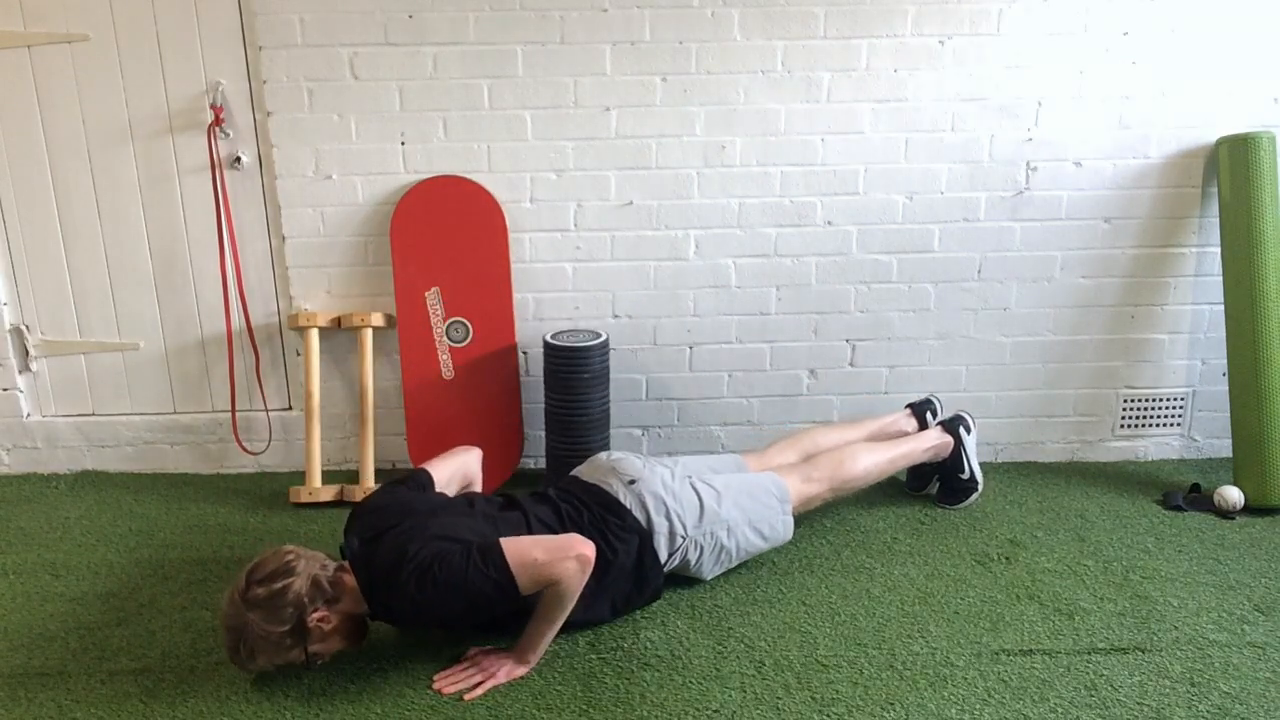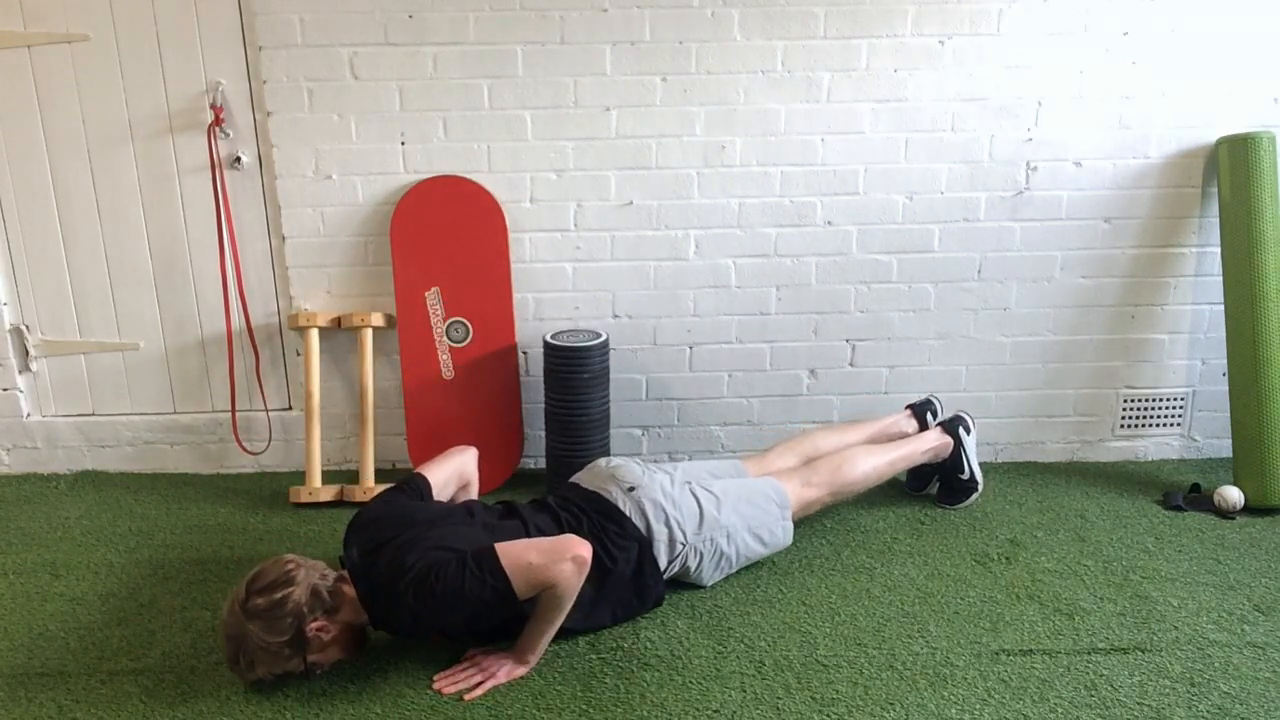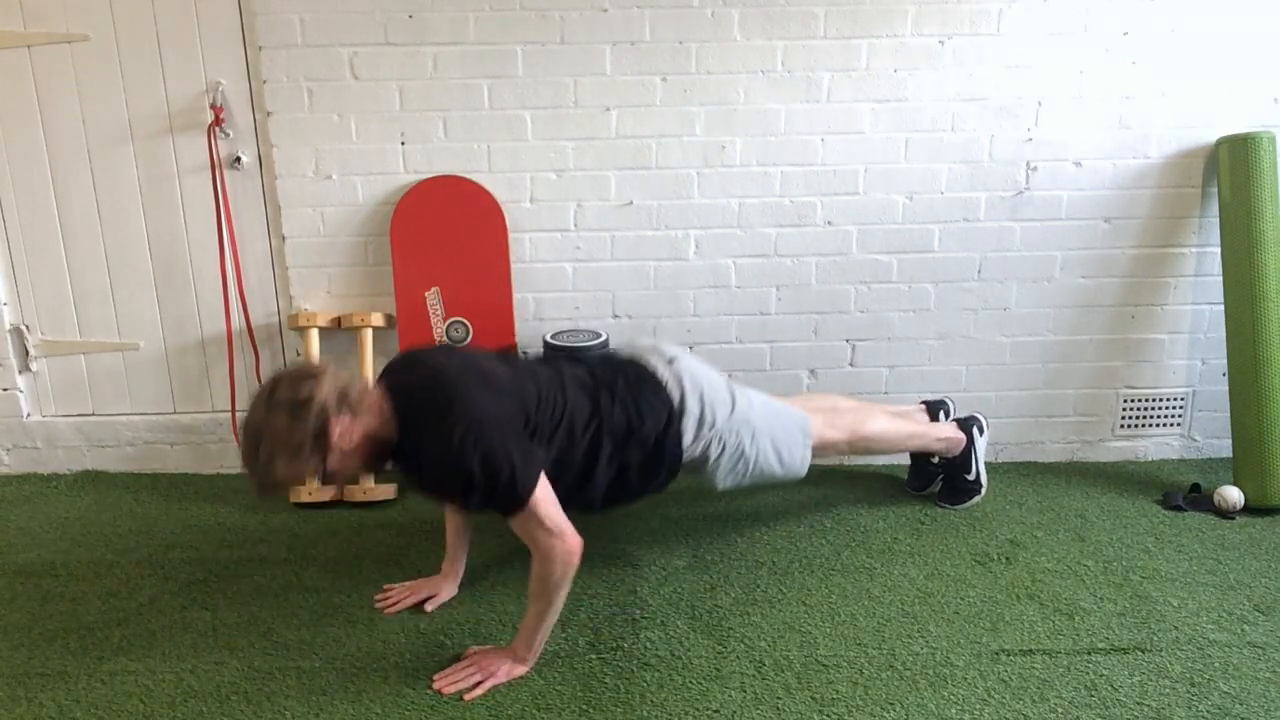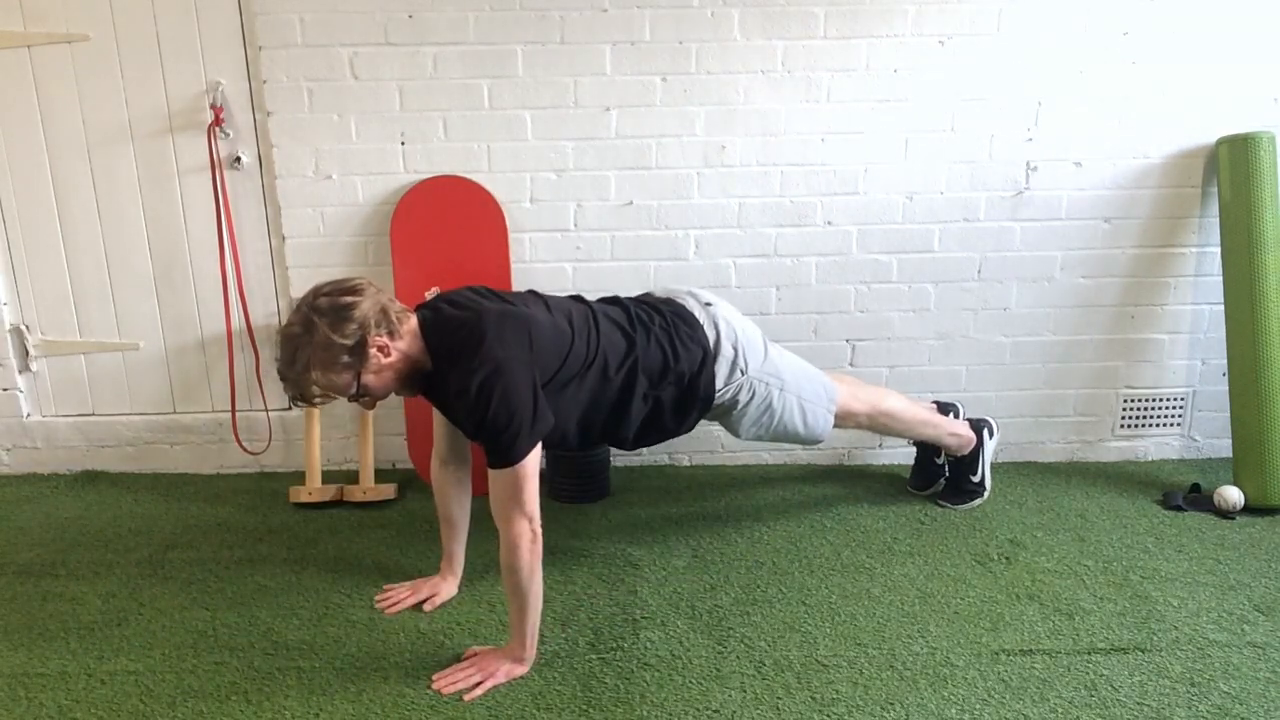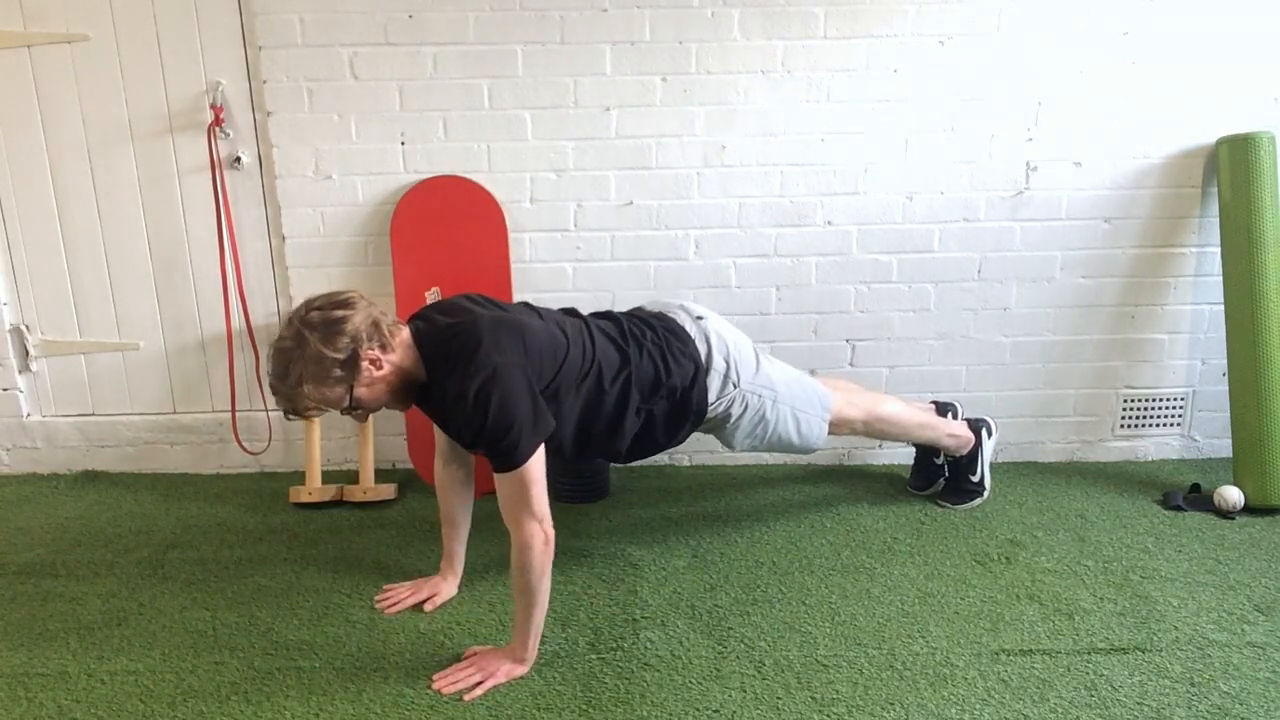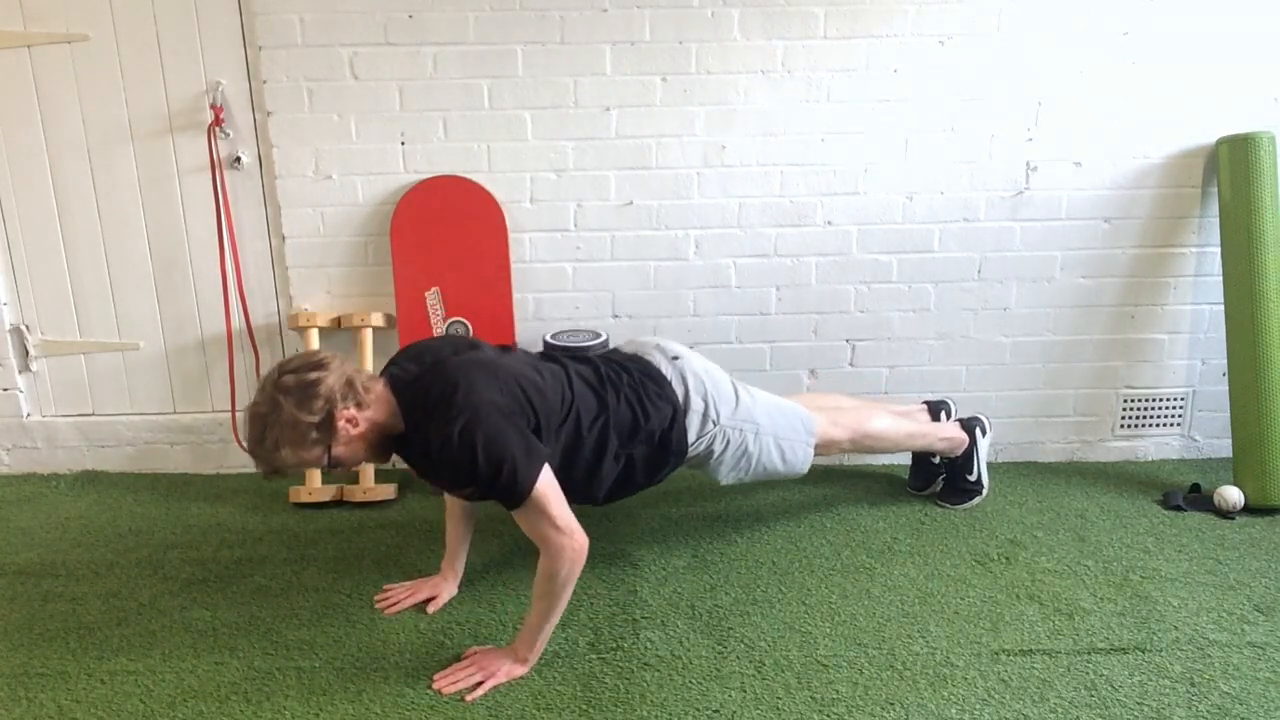
dt=0.5s
person 1, frame 1
left shoulder: (416, 580)
right shoulder: (375, 521)
left elbow: (573, 557)
right elbow: (466, 456)
left wrist: (522, 657)
left hip: (649, 528)
right hip: (613, 481)
left knee: (803, 486)
right knee: (769, 466)
left ankle: (942, 440)
right ankle: (914, 419)
person 1, frame 2
left shoulder: (415, 592)
right shoulder: (372, 531)
left elbow: (570, 558)
right elbow: (462, 458)
left wrist: (520, 657)
left hip: (648, 533)
right hip: (610, 488)
left knee: (803, 490)
right knee: (770, 467)
left ankle: (943, 443)
right ankle: (913, 420)
person 1, frame 3
left shoulder: (457, 428)
right shoulder: (397, 392)
left elbow: (561, 544)
left wrist: (520, 654)
right wrist: (451, 572)
left hip: (671, 411)
right hip: (637, 381)
left knee: (826, 434)
right knee: (795, 421)
left ankle: (954, 438)
right ankle: (926, 414)
person 1, frame 4
left shoulder: (491, 368)
right shoulder: (434, 332)
left elbow: (520, 527)
right elbow: (450, 456)
left wrist: (518, 654)
right wrist: (448, 572)
left hip: (705, 352)
right hip: (668, 329)
left knee: (836, 408)
right knee: (822, 402)
left ankle: (965, 438)
right ankle: (940, 418)
person 1, frame 5
left shoulder: (487, 376)
right shoulder: (427, 342)
left elbow: (532, 529)
right elbow: (453, 458)
left wrist: (519, 654)
right wrist: (449, 572)
left hip: (698, 368)
right hip: (660, 341)
left knee: (833, 415)
right knee: (817, 407)
left ankle: (963, 438)
right ankle: (937, 416)
person 1, frame 6
left shoulder: (468, 422)
right shoulder: (405, 382)
left elbow: (568, 542)
left wrist: (520, 656)
right wrist: (450, 572)
left hip: (676, 409)
right hip: (637, 375)
left knee: (825, 433)
right knee: (799, 421)
left ankle: (958, 439)
right ankle: (927, 413)
